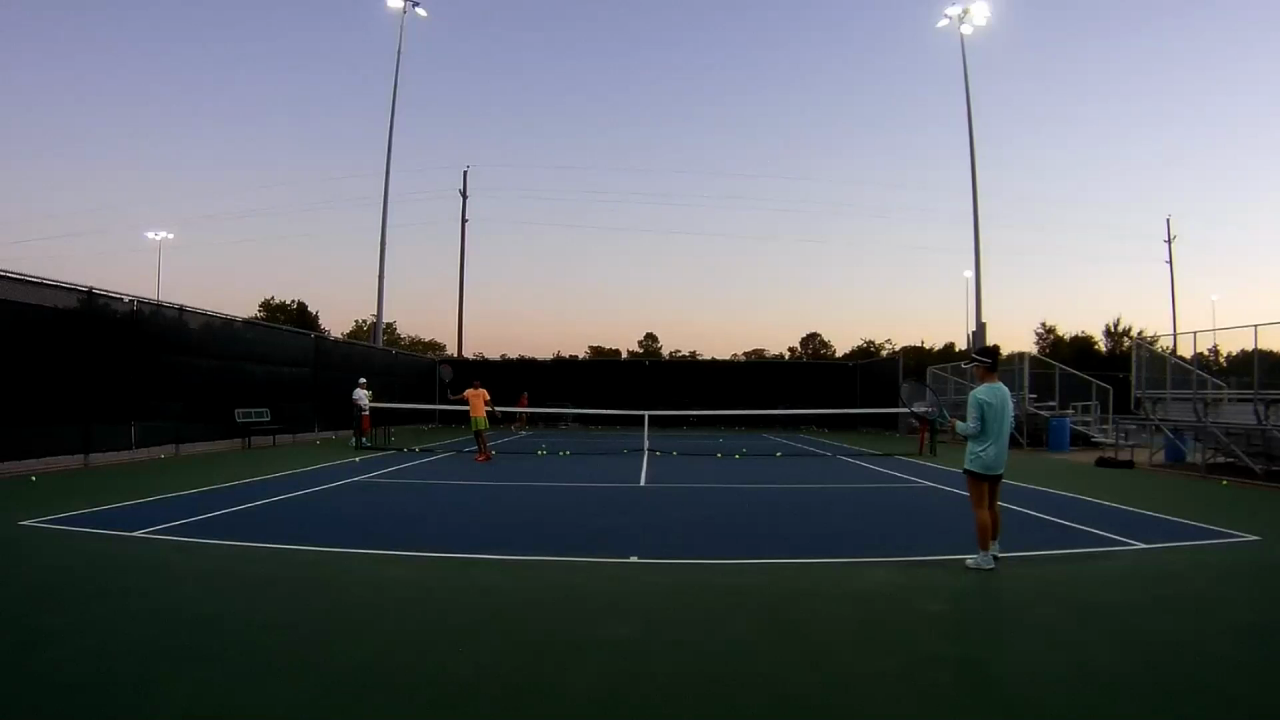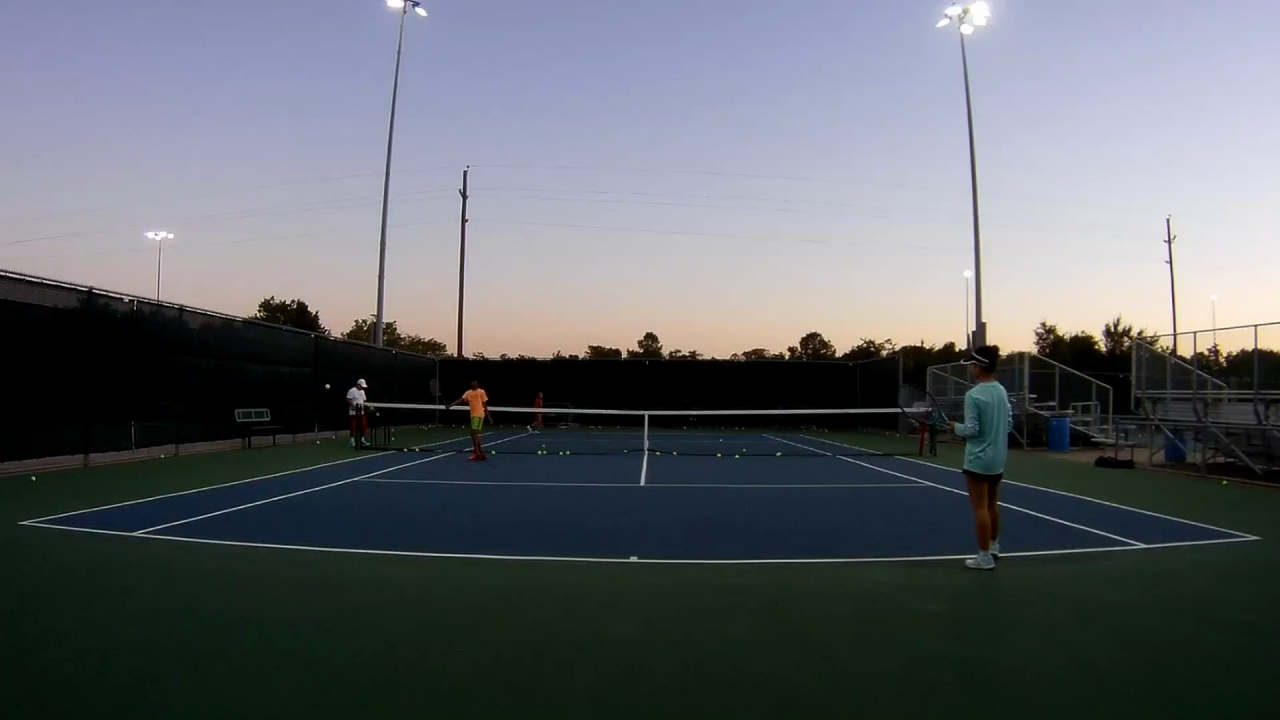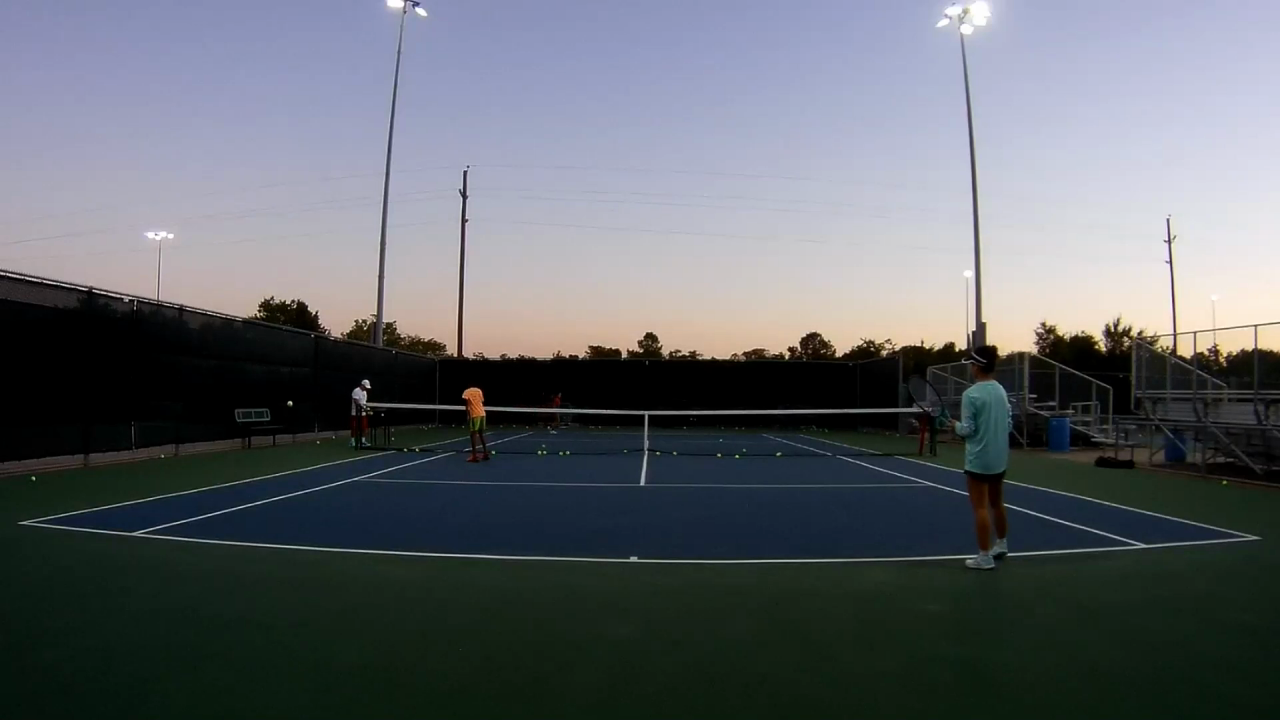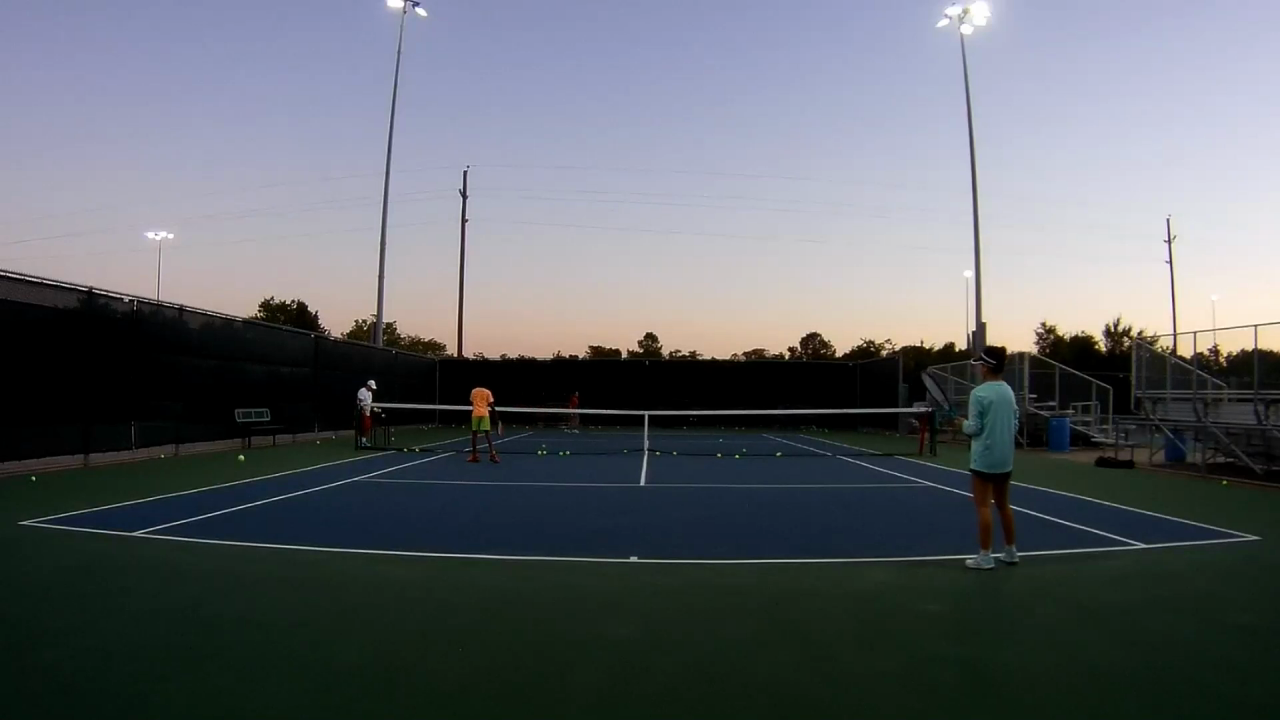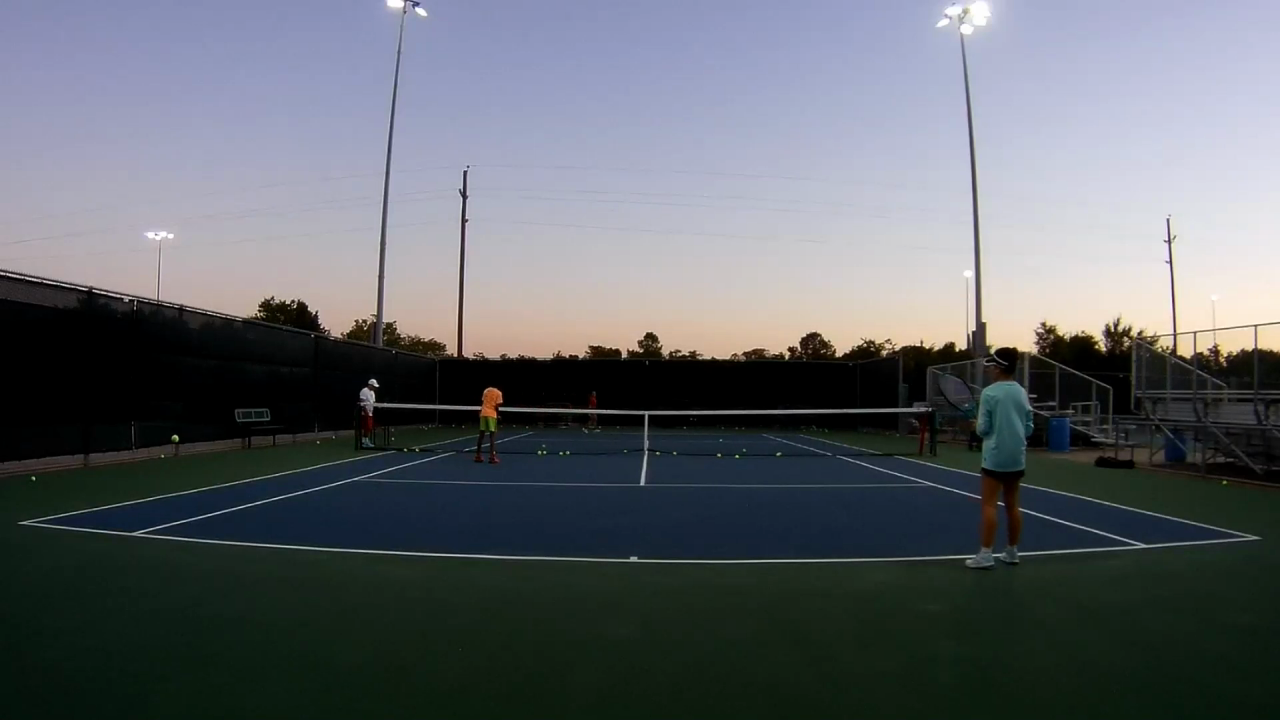
dt=0.4s
person 1, frame 1
left shoulder: (978, 395)
right shoulder: (1005, 392)
left elbow: (973, 429)
right elbow: (1008, 424)
left wrist: (957, 425)
left hip: (979, 459)
right hip: (998, 458)
left knee: (980, 508)
right knee: (992, 505)
left ankle: (985, 557)
right ankle: (994, 546)
person 1, frame 2
left shoulder: (974, 395)
right shoulder: (1001, 391)
left elbow: (971, 430)
right elbow: (1008, 423)
left wrist: (955, 427)
left hip: (979, 458)
right hip: (998, 457)
left knee: (980, 508)
right knee: (992, 505)
left ankle: (984, 557)
right ankle: (994, 546)
person 1, frame 3
left shoulder: (971, 394)
right shoulder: (1001, 390)
left elbow: (968, 429)
right elbow: (1008, 424)
left wrist: (956, 425)
left hip: (979, 458)
right hip: (1000, 457)
left knee: (980, 508)
right knee: (997, 503)
left ankle: (985, 557)
right ankle: (1001, 544)
person 1, frame 4
left shoulder: (979, 393)
right shoulder: (1008, 391)
left elbow: (974, 428)
right elbow: (1014, 425)
left wrist: (963, 424)
left hip: (985, 457)
right hip: (1005, 457)
left knee: (983, 507)
right knee: (1003, 505)
left ankle: (985, 556)
right ankle: (1011, 551)
person 1, frame 5
left shoulder: (989, 393)
right shoulder: (1022, 392)
left elbow: (983, 428)
right elbow: (1029, 427)
left wrist: (977, 425)
left hip: (995, 456)
right hip: (1016, 456)
left knee: (989, 505)
right knee: (1012, 505)
left ankle: (985, 554)
right ankle: (1012, 551)
